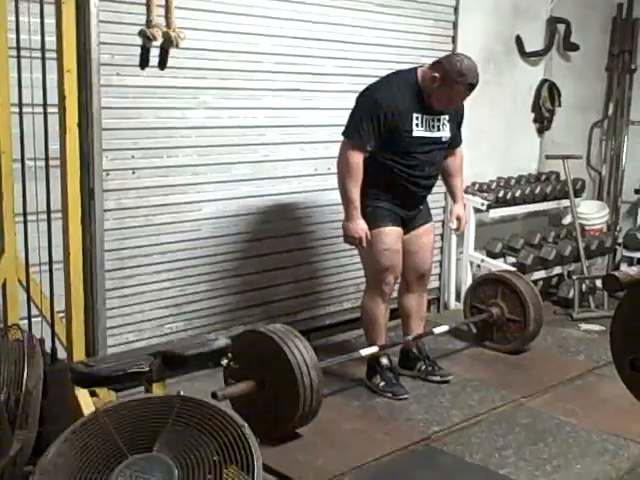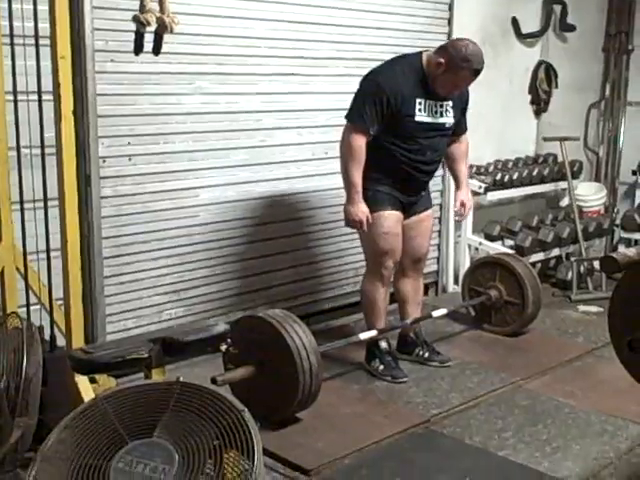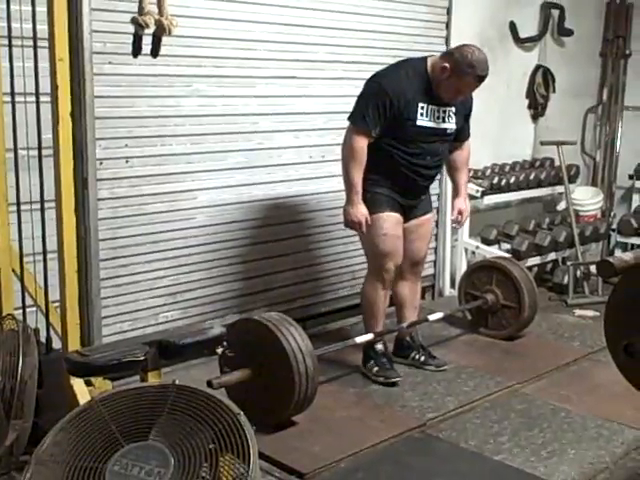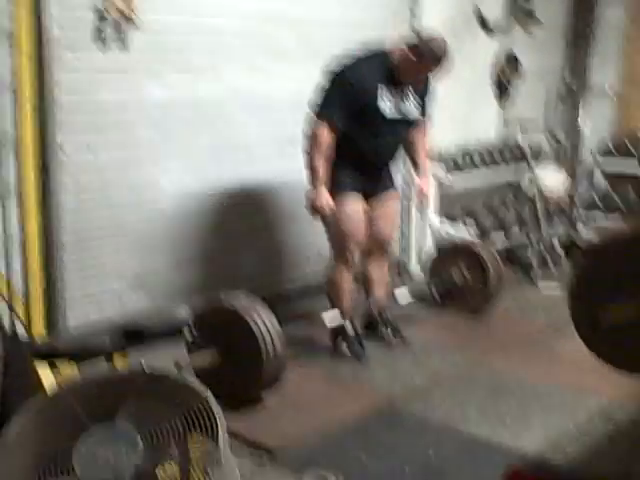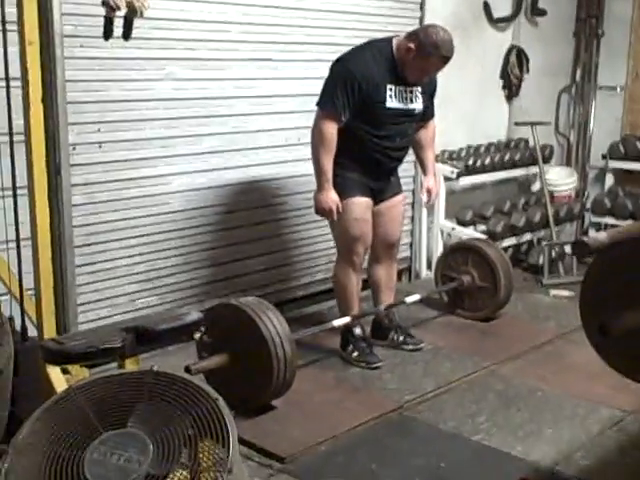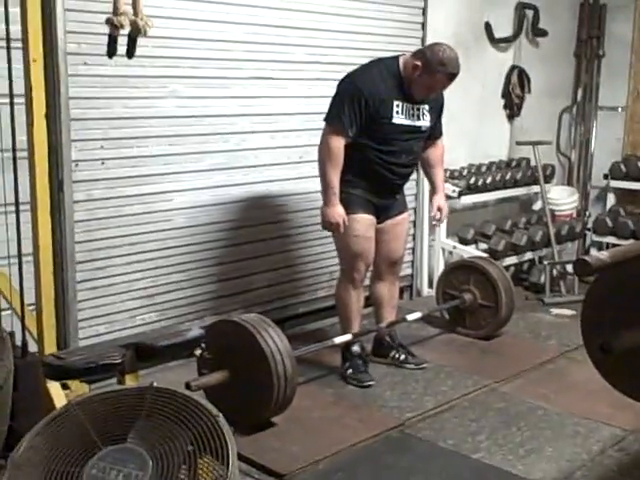
dt=0.3s
person 1, frame 1
left shoulder: (453, 105)
right shoulder: (383, 97)
left elbow: (452, 153)
right elbow: (351, 154)
left wrist: (458, 199)
right wrist: (353, 215)
left hip: (417, 204)
right hip: (379, 203)
left knee: (419, 279)
right knee: (383, 282)
left ankle: (413, 354)
right ankle: (378, 364)
person 1, frame 2
left shoulder: (458, 91)
right shoulder: (387, 81)
left elbow: (457, 139)
right elbow: (354, 137)
left wrist: (462, 185)
right wrist: (354, 197)
left hip: (418, 189)
right hip: (380, 187)
left knee: (414, 264)
right knee: (383, 266)
left ankle: (411, 339)
right ankle: (377, 348)
person 1, frame 3
left shoulder: (462, 98)
right shoulder: (391, 84)
left elbow: (459, 146)
right elbow: (356, 138)
left wrist: (461, 193)
right wrist: (354, 199)
left hip: (418, 193)
right hip: (380, 189)
left knee: (413, 268)
right knee: (385, 268)
left ankle: (406, 342)
right ankle: (374, 350)
person 1, frame 4
left shoulder: (418, 83)
right shoulder: (357, 77)
left elbow: (417, 129)
right elbow: (323, 130)
left wrist: (422, 173)
right wrist: (319, 187)
left hip: (380, 176)
right hip: (344, 175)
left knee: (380, 246)
right knee: (349, 251)
left ankle: (377, 318)
right ankle: (344, 328)
person 1, frame 5
left shoulder: (426, 78)
right shoulder: (357, 67)
left elbow: (424, 125)
right elbow: (326, 124)
left wrist: (429, 172)
right wrist: (324, 186)
left hip: (387, 175)
right hip: (349, 173)
left knee: (387, 249)
right knee: (354, 253)
left ankle: (384, 323)
right ankle: (352, 334)
person 1, frame 6
left shoulder: (433, 95)
right shoulder: (364, 84)
left elbow: (432, 143)
right elbow: (333, 139)
left wrist: (438, 191)
right wrist: (331, 200)
left hip: (392, 193)
right hip: (354, 191)
left knee: (390, 267)
right knee: (356, 270)
left ankle: (385, 341)
right ankle: (351, 351)
